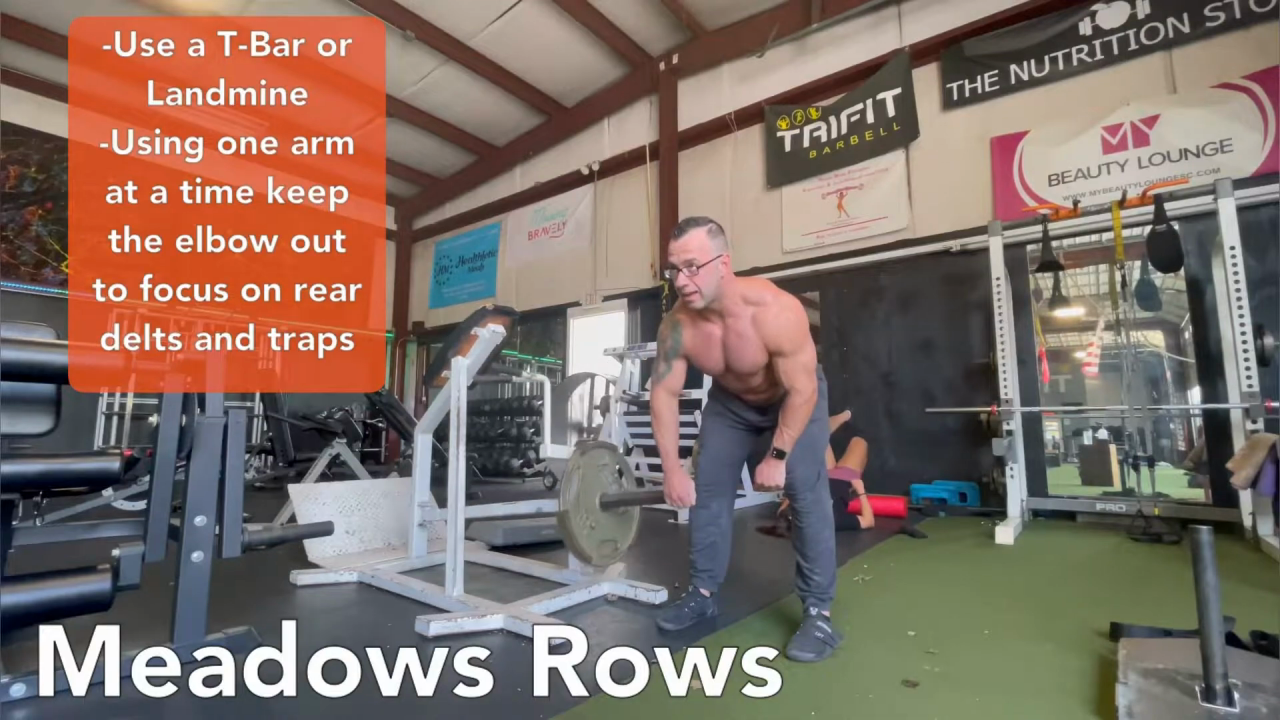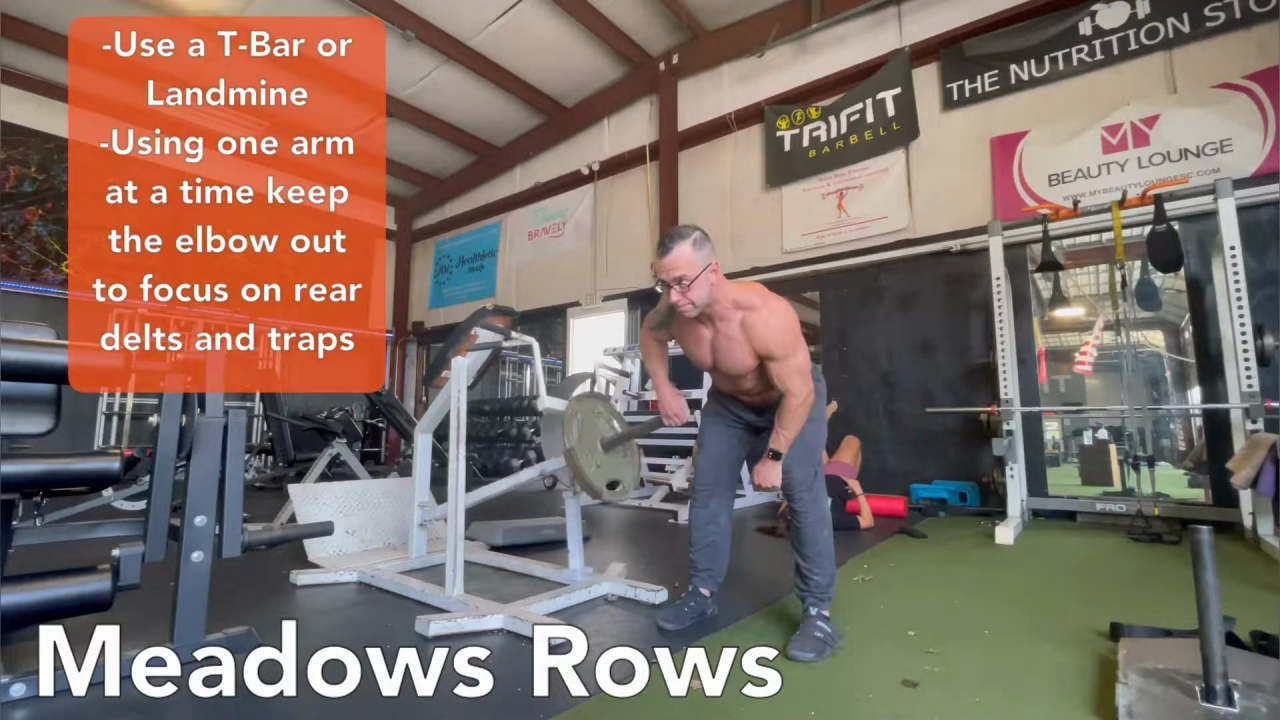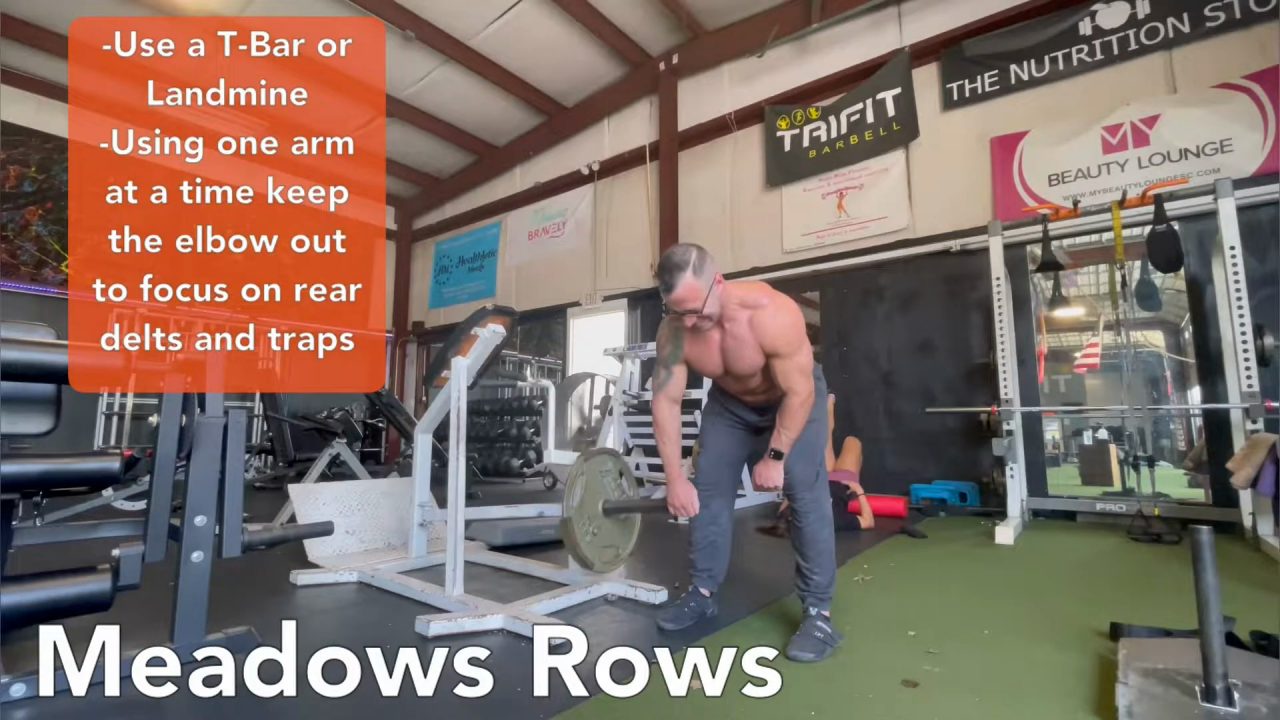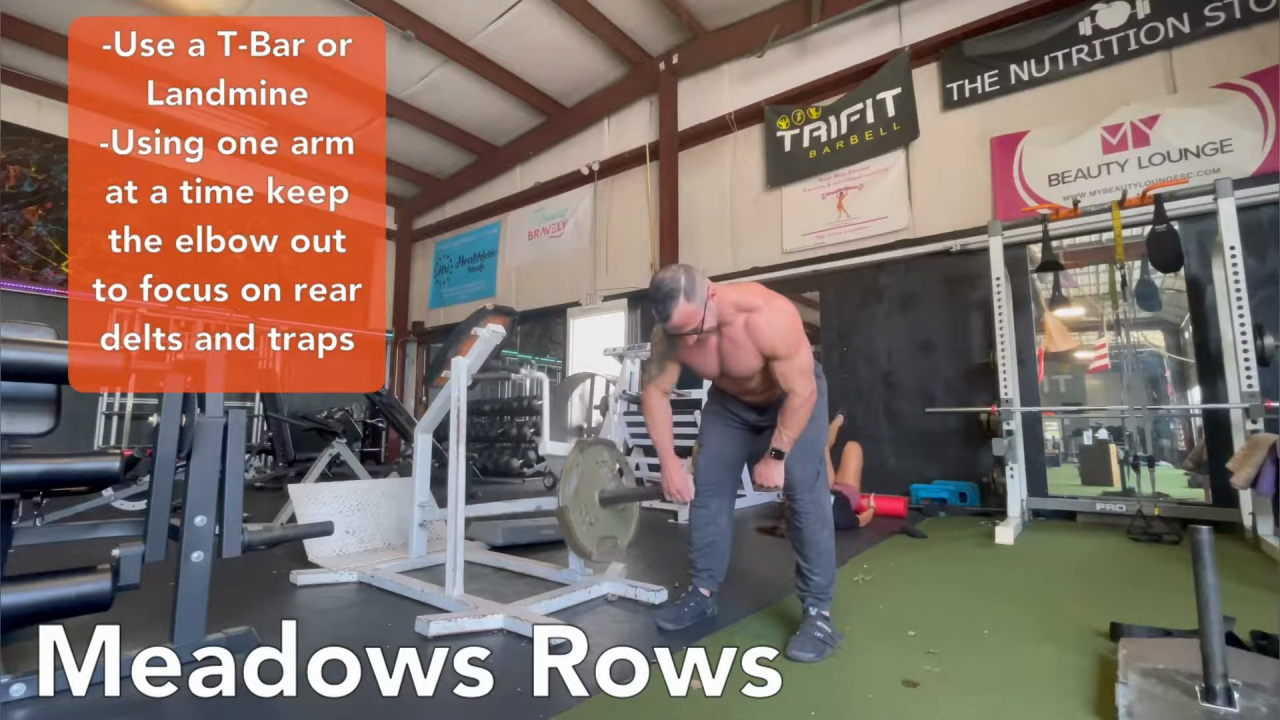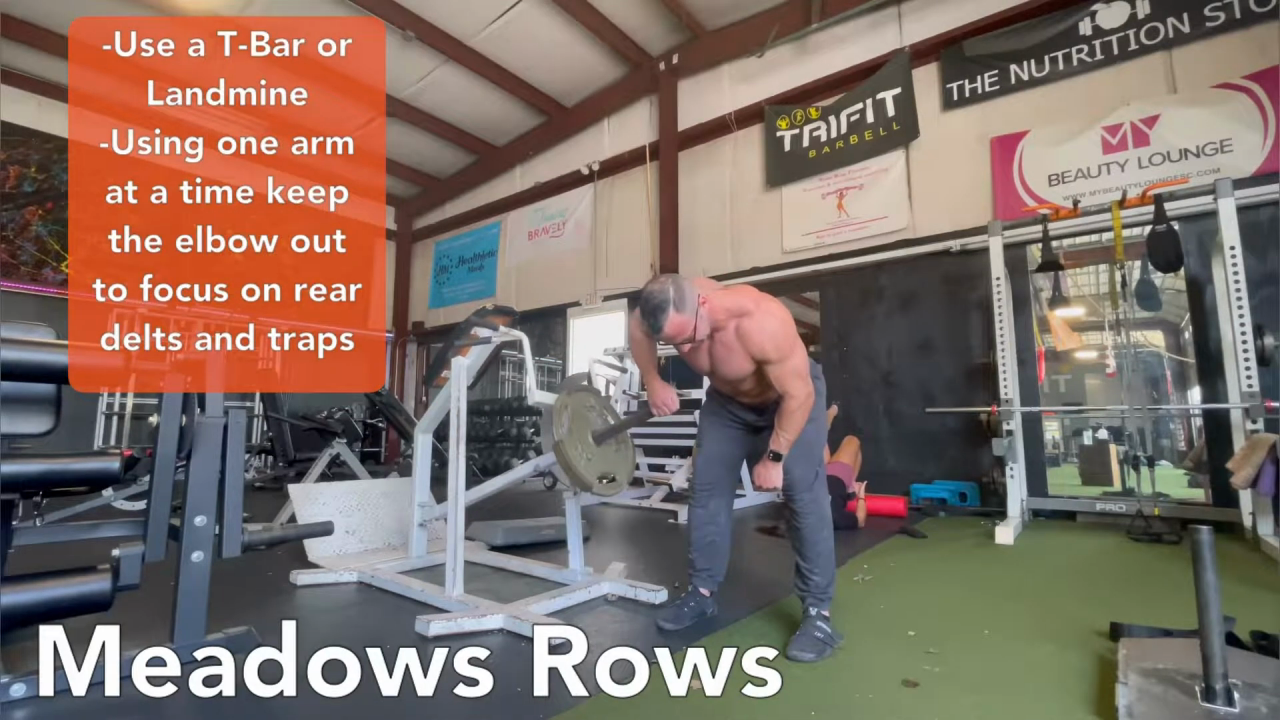
dt=1s
person 1, frame 1
left shoulder: (774, 311)
right shoulder: (678, 324)
left elbow: (803, 391)
right elbow: (664, 393)
left wrist: (778, 456)
right wrist: (672, 470)
left hip: (795, 397)
right hip: (729, 400)
left knee: (806, 493)
right knee: (707, 489)
left ankle: (818, 612)
right ankle: (703, 593)
person 1, frame 2
left shoulder: (765, 316)
right shoulder: (674, 312)
left elbow: (798, 393)
right elbow: (648, 333)
left wrist: (774, 456)
right wrist: (664, 388)
left hip: (795, 397)
right hip: (728, 401)
left knee: (803, 493)
right knee: (707, 491)
left ankle: (818, 612)
right ankle: (702, 593)
person 1, frame 3
left shoulder: (772, 313)
right shoulder: (674, 333)
left elbow: (799, 392)
right elbow: (665, 402)
left wrist: (775, 456)
right wrist: (674, 479)
left hip: (794, 398)
right hip: (729, 402)
left knee: (805, 494)
right knee: (707, 490)
left ankle: (819, 612)
right ankle: (702, 593)
person 1, frame 4
left shoulder: (768, 316)
right shoulder: (671, 332)
left elbow: (801, 392)
right elbow: (654, 391)
left wrist: (776, 455)
right wrist: (668, 462)
left hip: (794, 397)
right hip: (729, 401)
left knee: (805, 493)
right knee: (707, 490)
left ankle: (818, 612)
right ankle: (702, 592)
person 1, frame 5
left shoulder: (761, 320)
right shoulder: (671, 316)
left elbow: (798, 394)
right elbow: (637, 326)
left wrist: (774, 457)
right wrist: (652, 382)
left hip: (794, 396)
right hip: (727, 400)
left knee: (804, 492)
right knee: (707, 489)
left ankle: (818, 612)
right ankle: (702, 592)
